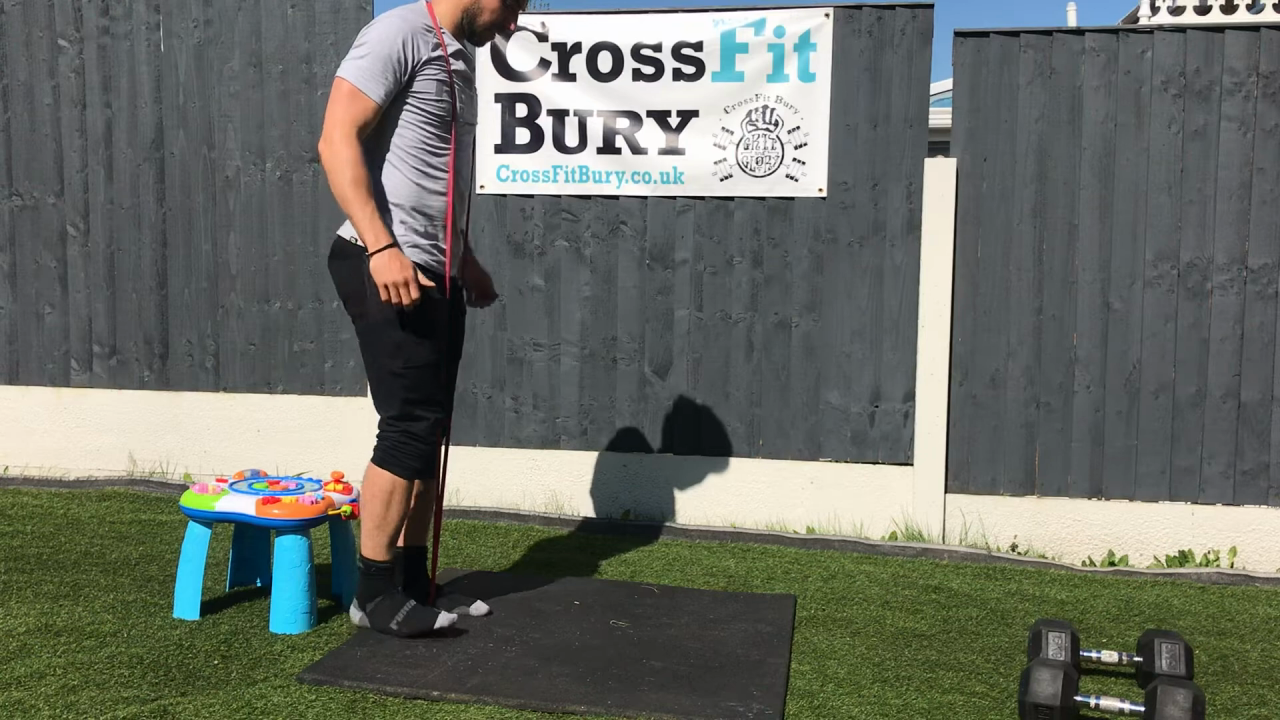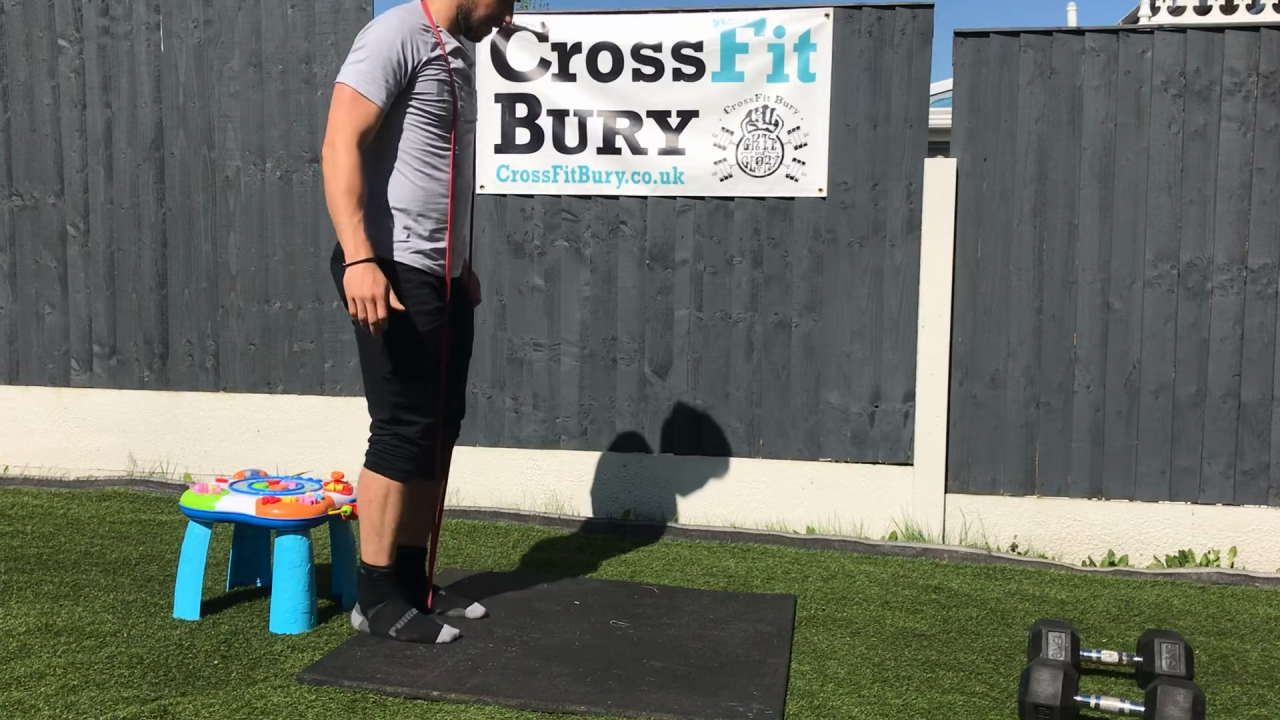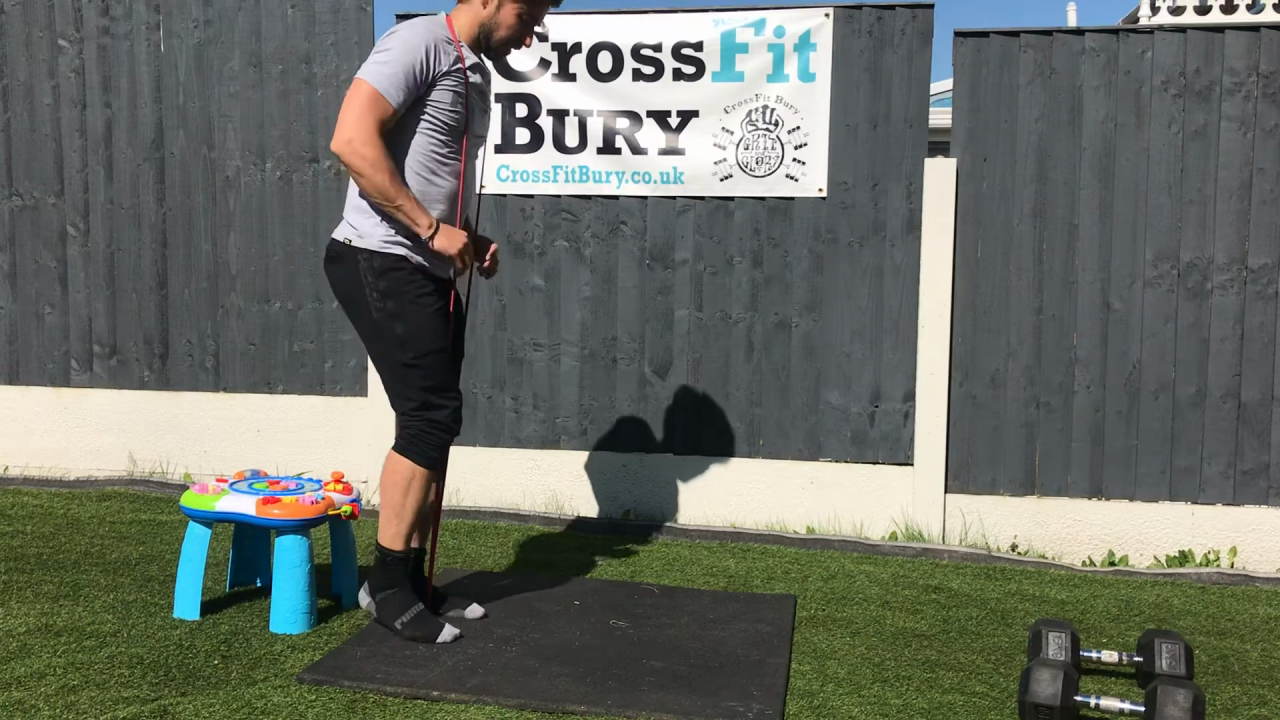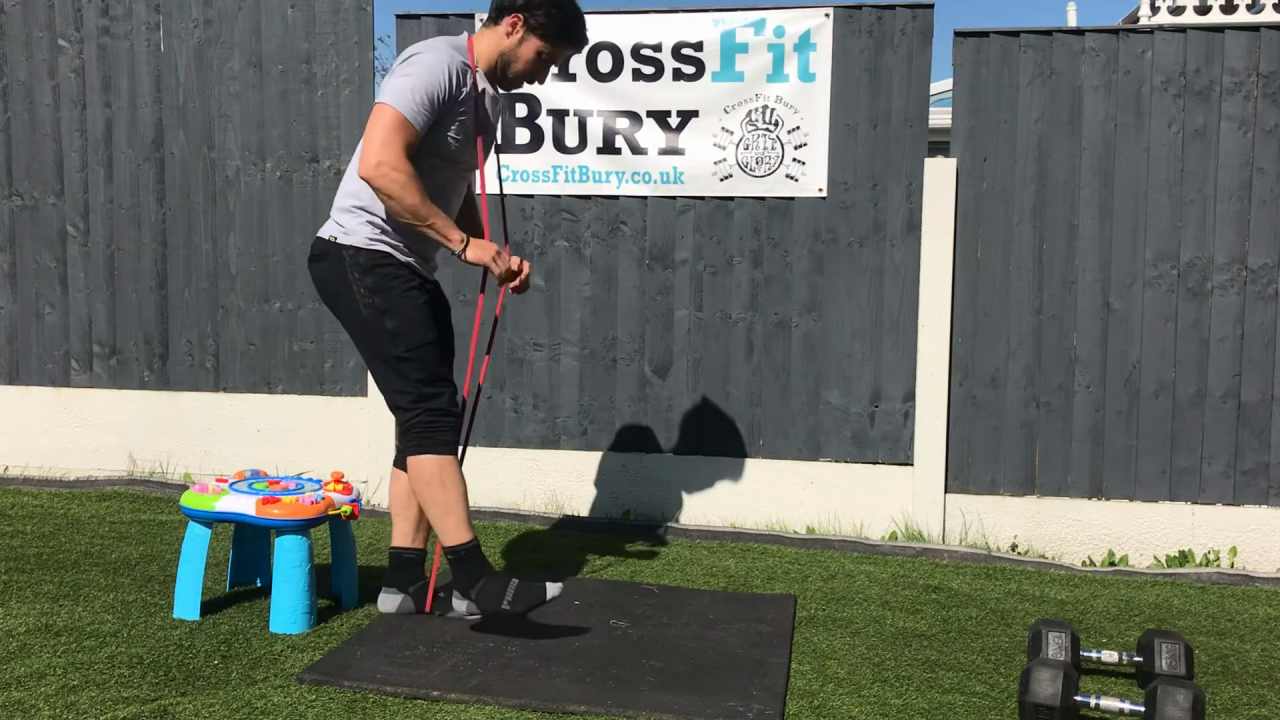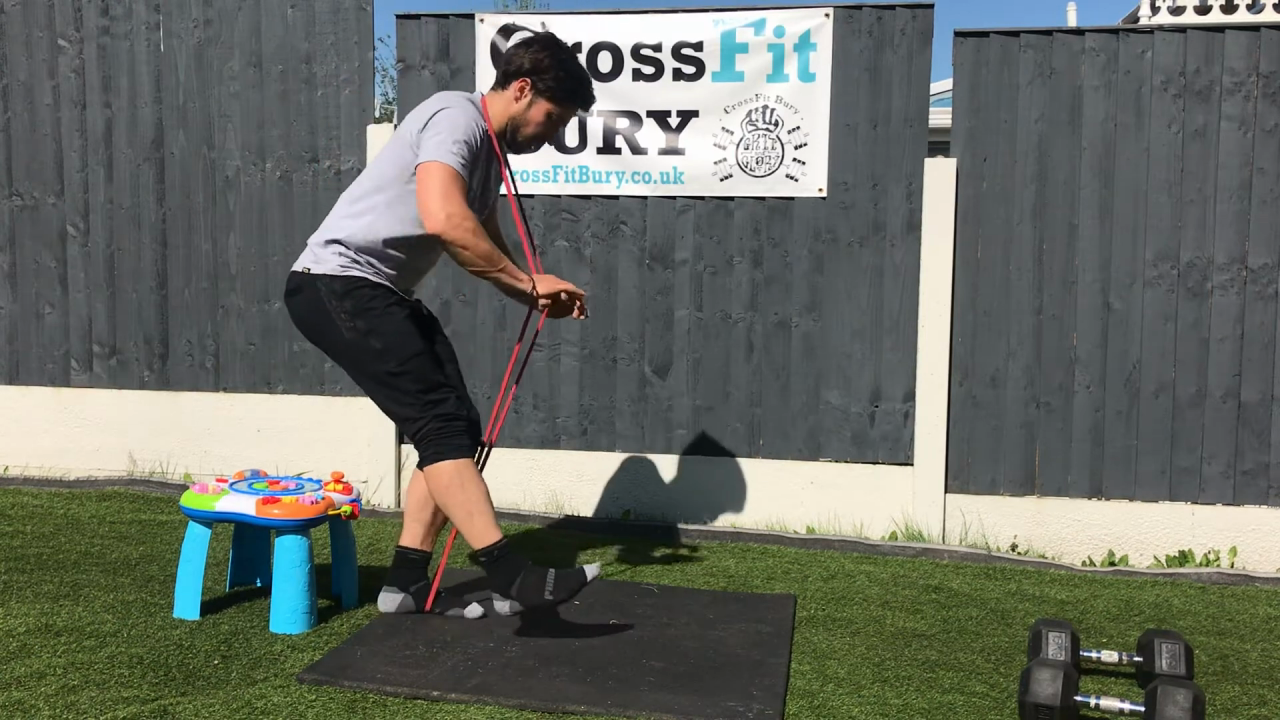
dt=0.5s
person 1, frame 1
left shoulder: (458, 57)
right elbow: (336, 139)
left wrist: (467, 262)
right wrist: (380, 246)
left hip: (433, 273)
right hip: (386, 266)
left knee: (428, 428)
right knee: (408, 424)
left ankle: (412, 580)
right ankle: (375, 591)
person 1, frame 2
left shoulder: (458, 54)
right elbow: (340, 146)
left wrist: (461, 263)
right wrist: (359, 259)
left hip: (441, 275)
right hip: (393, 273)
left knee: (439, 429)
right knee: (403, 430)
left ankle: (412, 579)
right ankle: (377, 597)
person 1, frame 3
left shoulder: (474, 72)
right elbow: (351, 139)
left wrist: (469, 239)
right wrist: (432, 229)
left hip: (426, 269)
right hip: (379, 262)
left knee: (433, 419)
right knee: (430, 413)
left ankle: (408, 581)
right ankle: (387, 581)
person 1, frame 4
left shoulder: (486, 95)
right shoulder: (438, 63)
right elbow: (378, 163)
left wrist: (493, 254)
right wrist: (463, 244)
left hip: (408, 268)
right hip: (363, 258)
left knee: (430, 416)
right knee: (430, 411)
left ankle: (405, 579)
right ankle: (474, 579)
person 1, frame 5
left shoulder: (488, 154)
right shoulder: (456, 117)
left elbow: (487, 248)
right elbow: (444, 222)
left wrist: (541, 293)
right wrist: (528, 282)
left hip: (384, 294)
right hip: (335, 284)
left knee: (455, 426)
right knee: (440, 423)
left ankle: (408, 581)
right ankle: (513, 577)
